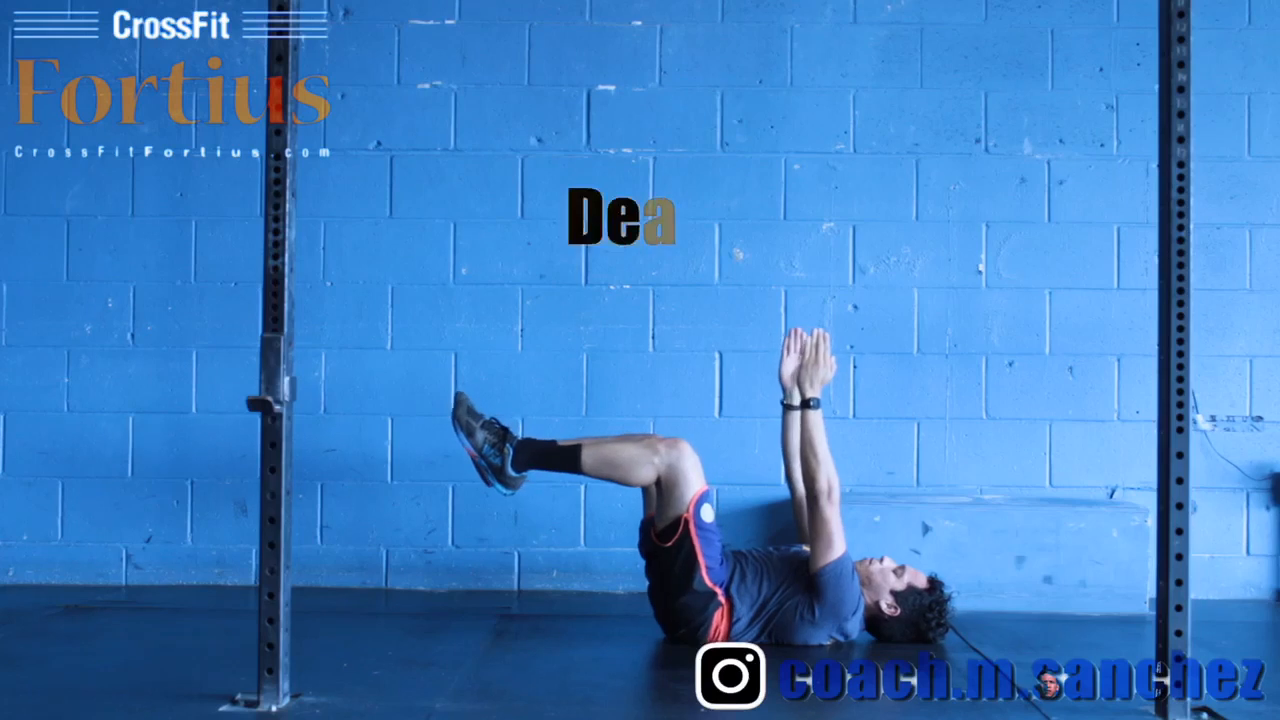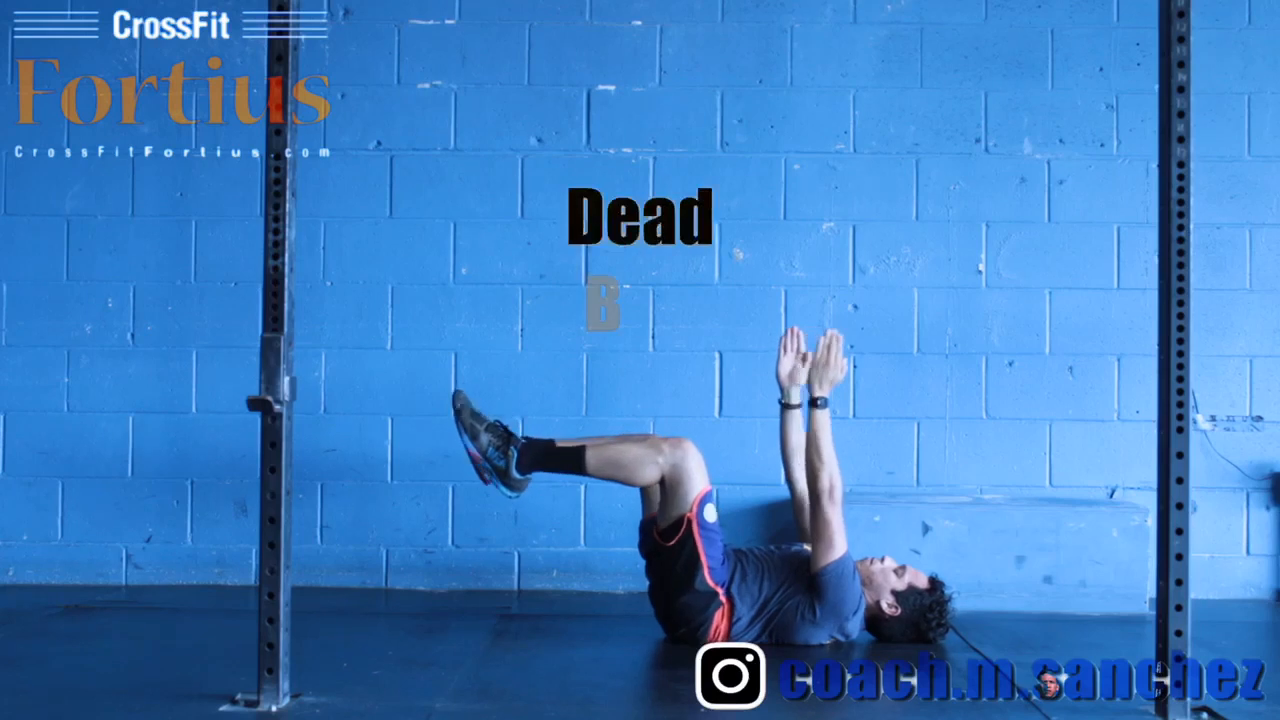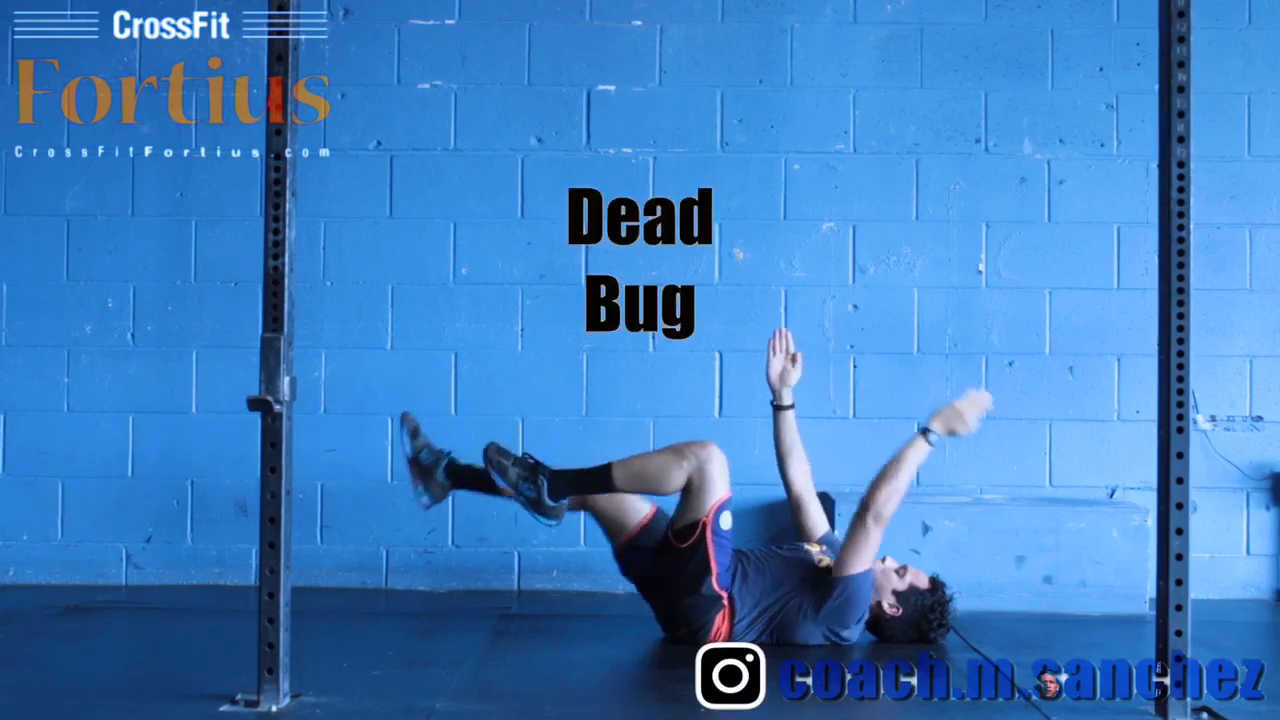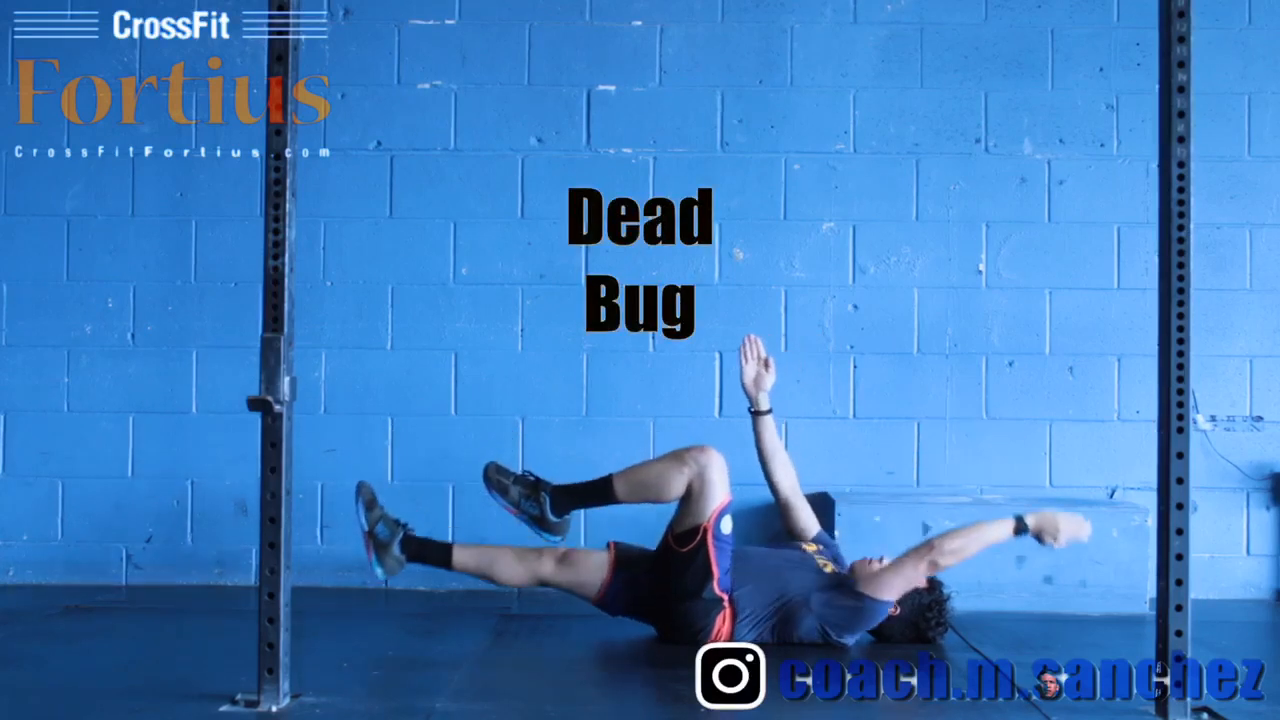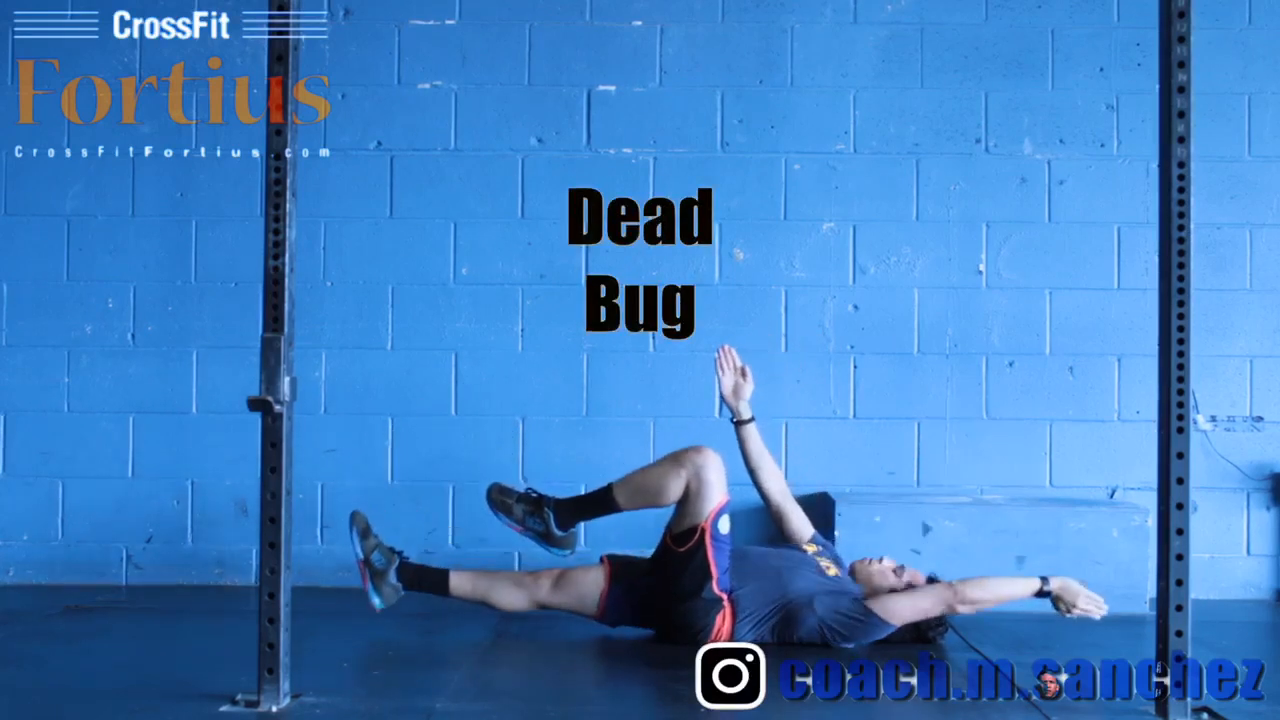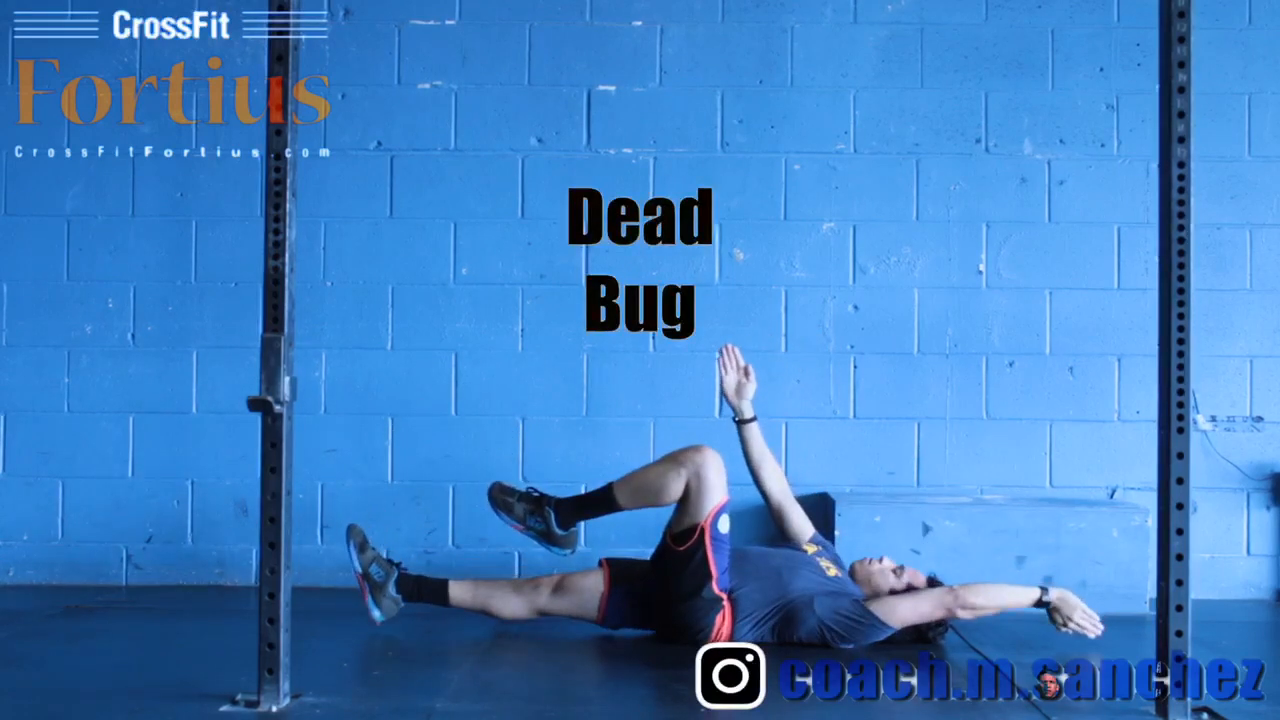
dt=0.5s
person 1, frame 1
left shoulder: (841, 603)
right shoulder: (839, 580)
left elbow: (825, 496)
right elbow: (801, 484)
left wrist: (812, 397)
right wrist: (793, 395)
left hip: (703, 604)
right hip: (698, 589)
left knee: (675, 454)
right knee: (658, 453)
left ankle: (516, 456)
right ankle: (515, 454)
person 1, frame 2
left shoulder: (842, 603)
right shoulder: (842, 580)
left elbow: (827, 497)
right elbow: (802, 483)
left wrist: (819, 397)
right wrist: (791, 393)
left hip: (703, 603)
right hip: (696, 587)
left knee: (679, 452)
right knee: (654, 448)
left ankle: (521, 460)
right ankle: (517, 453)
person 1, frame 3
left shoulder: (847, 607)
right shoulder: (833, 559)
left elbow: (875, 513)
right elbow: (800, 485)
left wrist: (931, 432)
right wrist: (783, 395)
left hip: (703, 605)
right hip: (688, 584)
left knee: (705, 457)
right knee: (595, 486)
left ankle: (553, 486)
right ankle: (450, 474)
person 1, frame 4
left shoulder: (856, 609)
right shoulder: (832, 563)
left elbow: (933, 553)
right elbow: (786, 486)
left wrist: (1024, 524)
right wrist: (760, 402)
left hip: (703, 606)
right hip: (677, 589)
left knee: (705, 461)
right knee: (549, 562)
left ankle: (556, 500)
right ankle: (407, 547)
person 1, frame 5
left shoulder: (859, 614)
right shoulder: (828, 560)
left elbow: (954, 597)
right elbow: (775, 489)
left wrist: (1048, 584)
right wrist: (742, 410)
left hip: (702, 607)
right hip: (676, 592)
left knee: (699, 463)
right knee: (544, 587)
left ankle: (560, 517)
right ankle: (402, 576)
person 1, frame 6
left shoulder: (859, 616)
right shoulder: (826, 560)
left elbow: (954, 602)
right elbow: (776, 489)
left wrist: (1047, 595)
right wrist: (745, 410)
left hip: (704, 607)
right hip: (674, 592)
left knee: (702, 461)
right knee: (541, 593)
left ankle: (561, 515)
right ankle: (399, 588)
